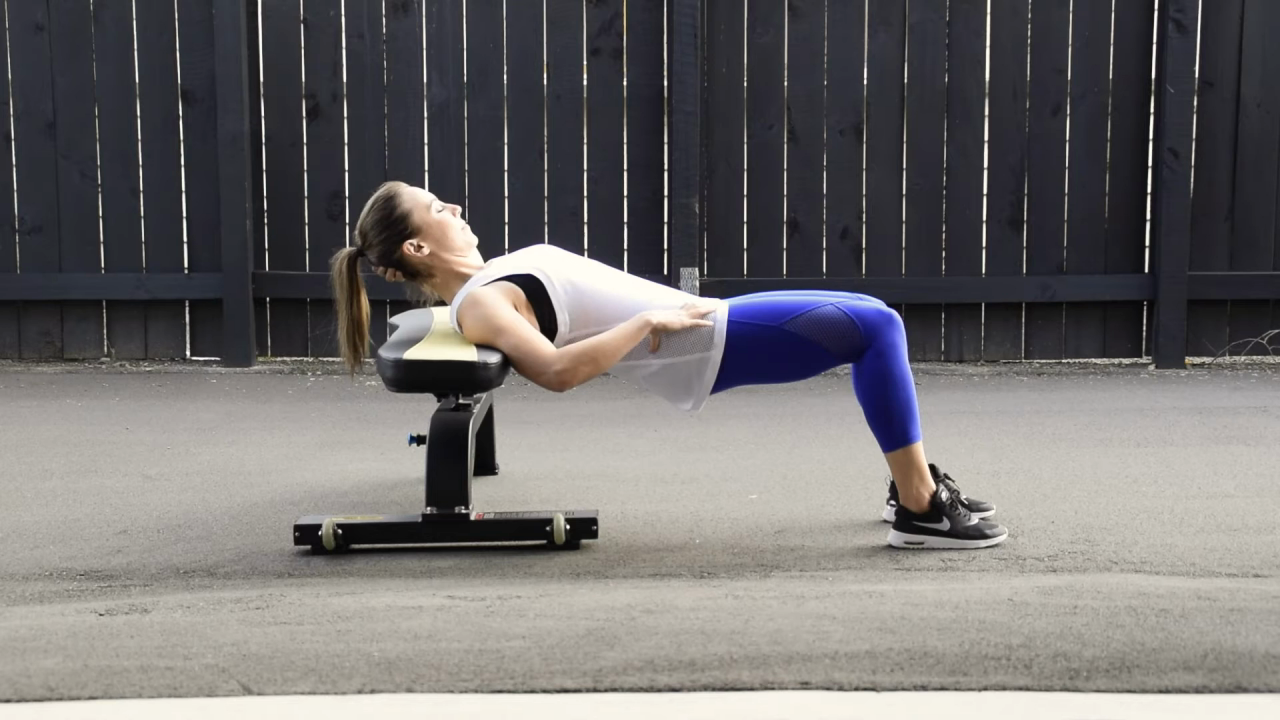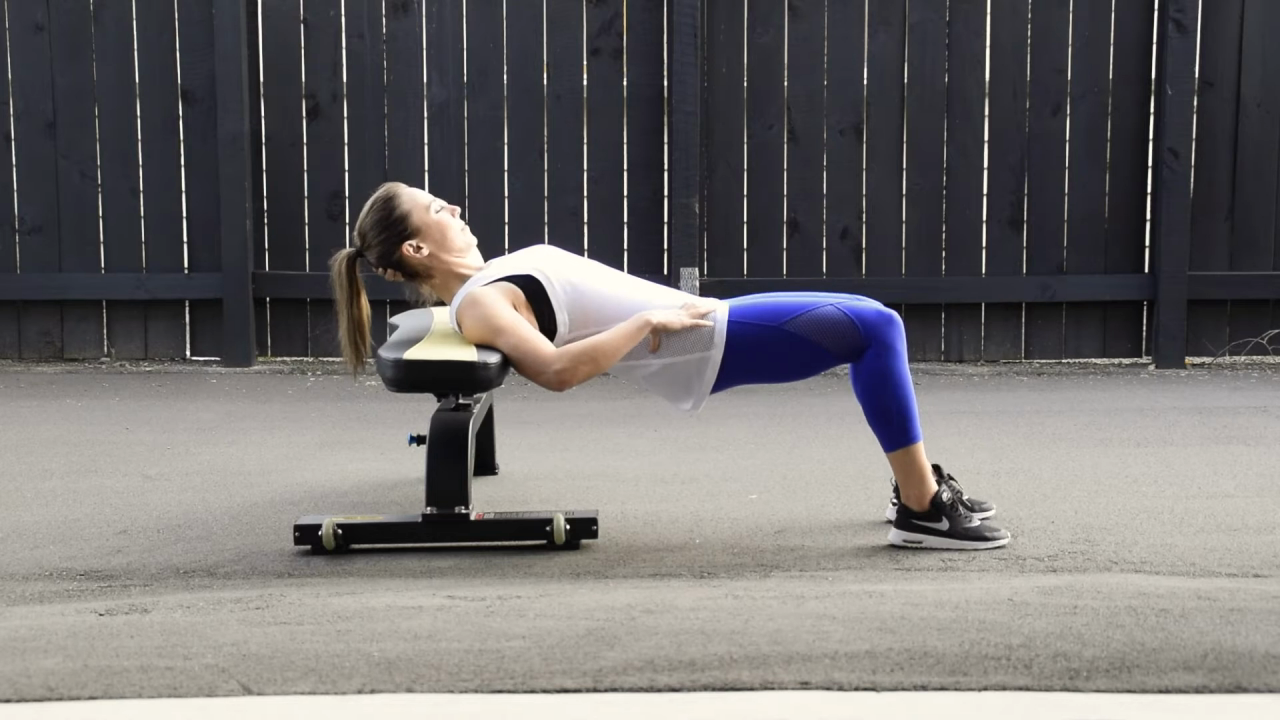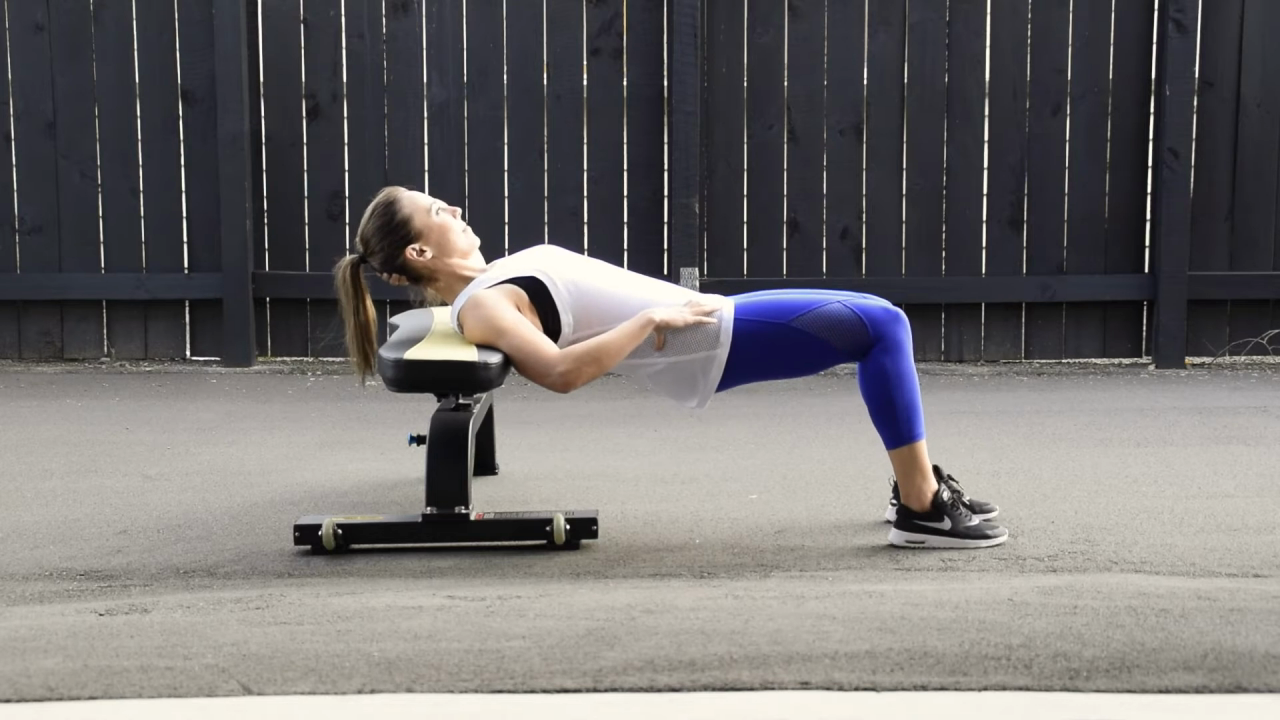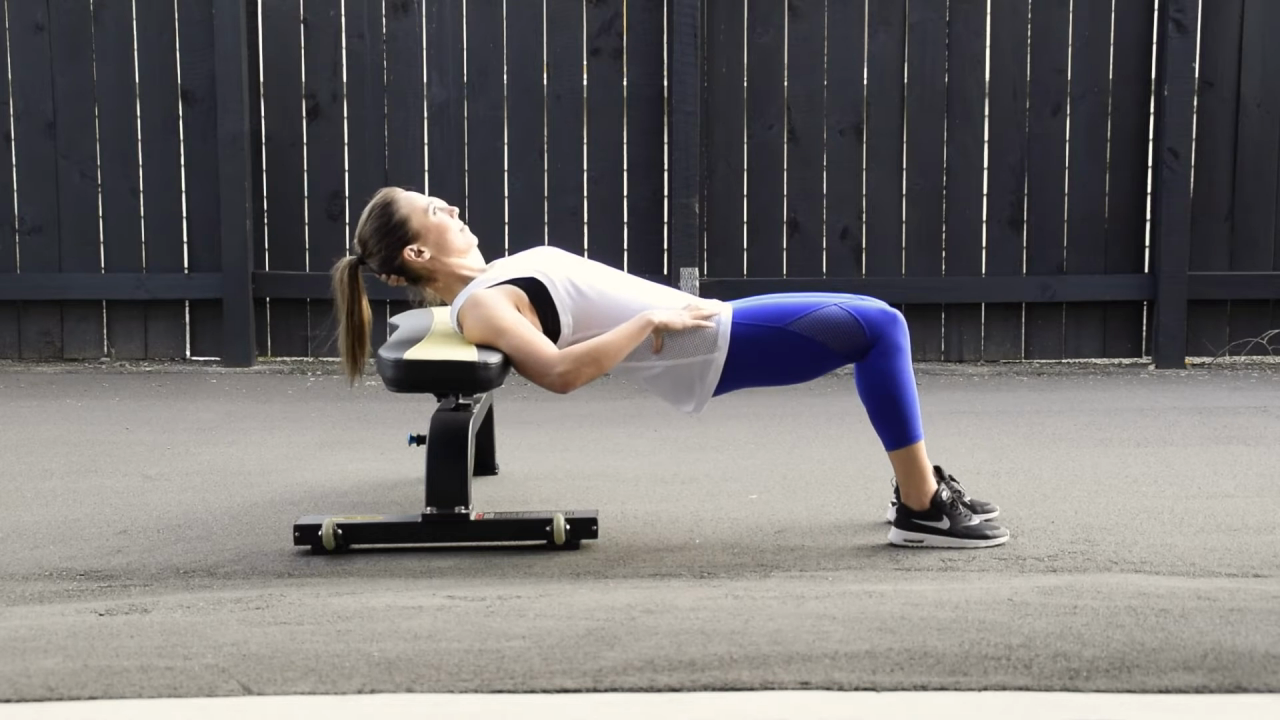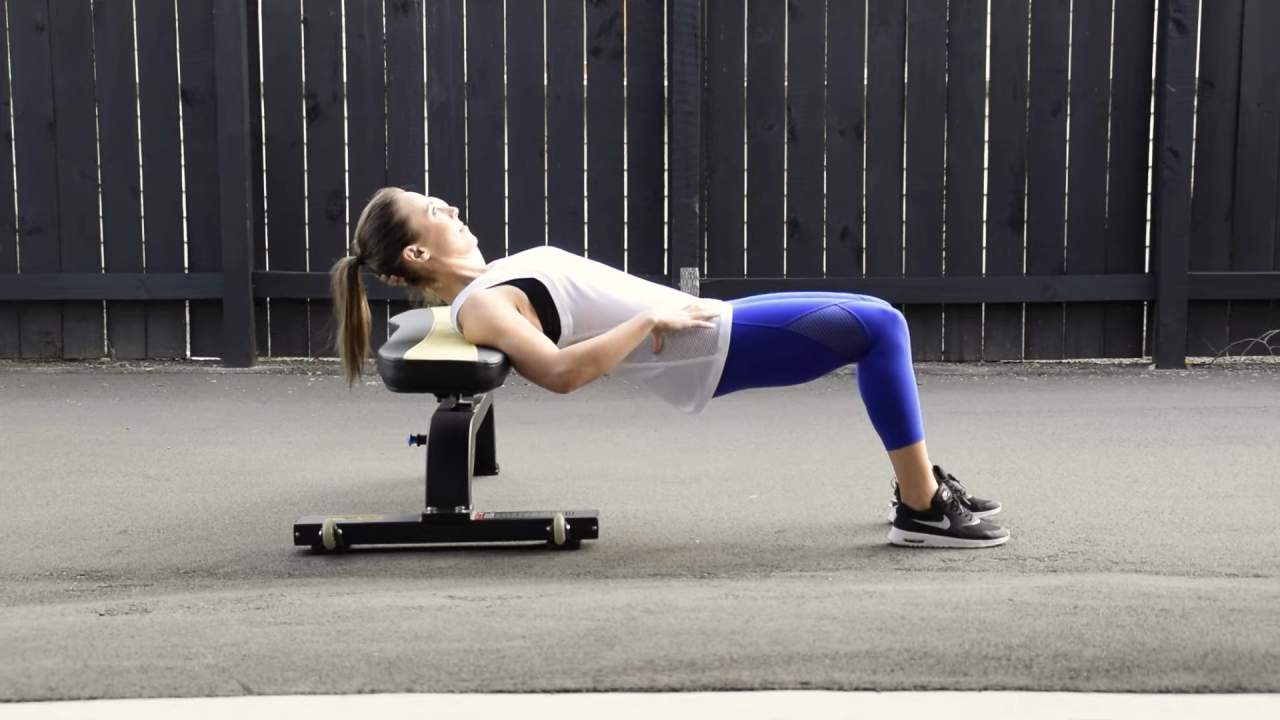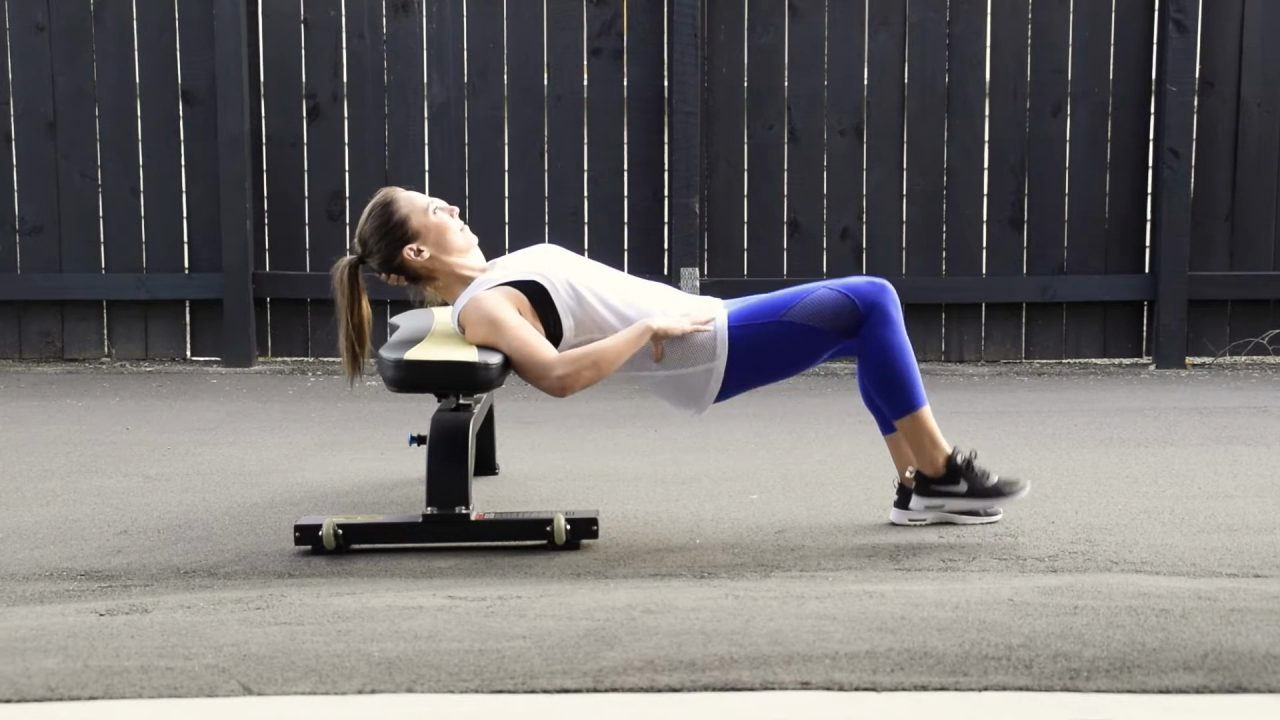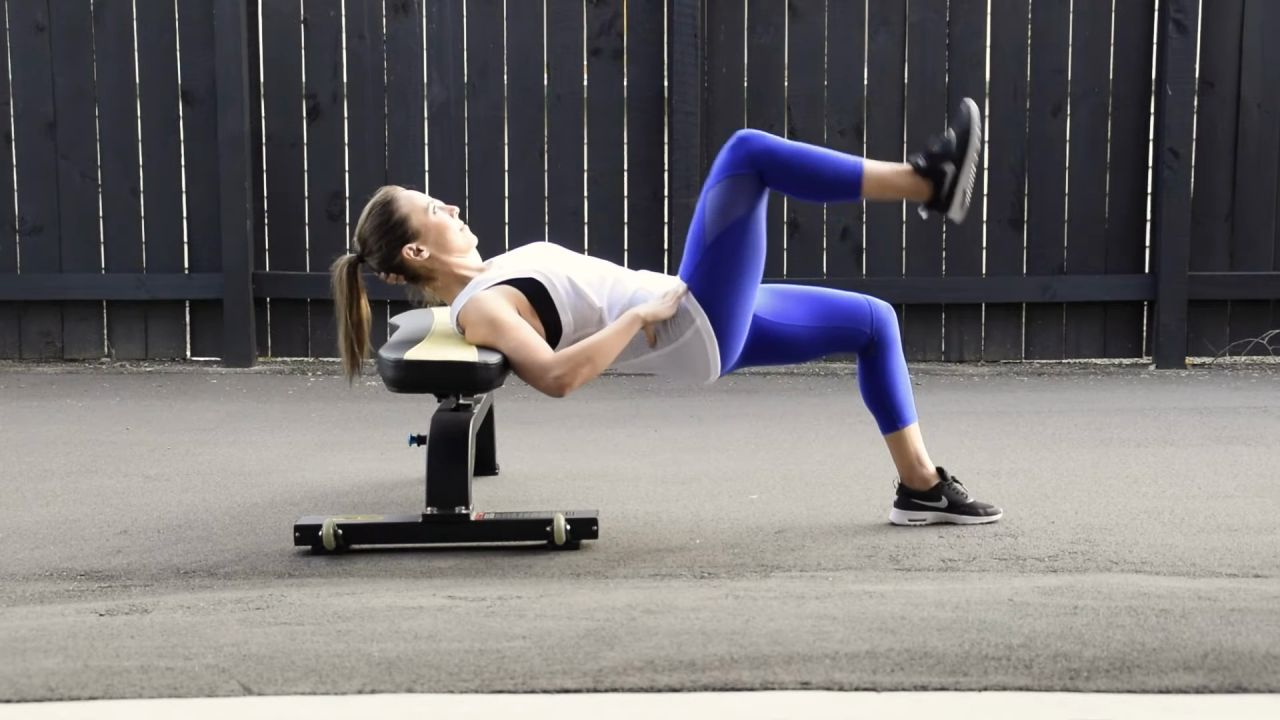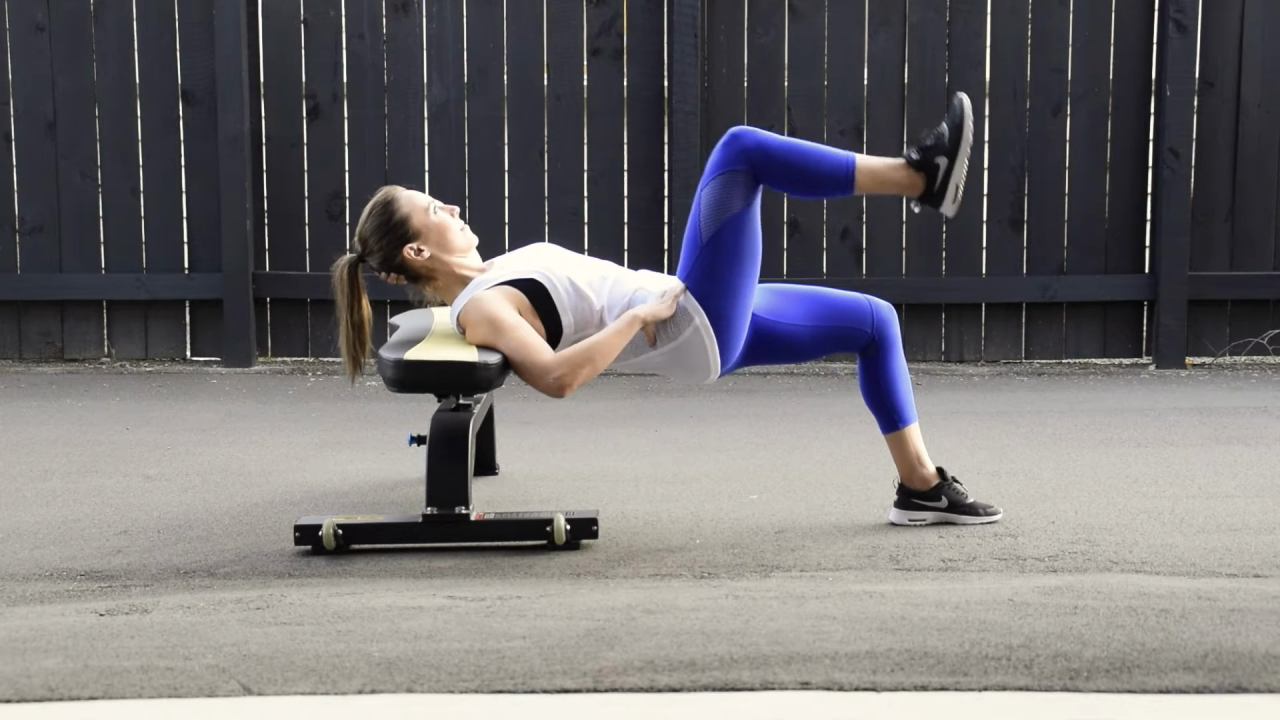
dt=0.5s
person 1, frame 1
left shoulder: (485, 281)
right shoulder: (477, 305)
right elbow: (558, 370)
left wrist: (668, 308)
right wrist: (652, 321)
left hip: (704, 326)
right hip: (704, 347)
left knee: (873, 322)
right knee: (875, 326)
left ankle: (914, 483)
right ankle: (921, 508)
person 1, frame 2
left shoulder: (482, 281)
right shoulder: (477, 304)
right elbow: (557, 370)
left wrist: (672, 306)
right wrist: (650, 321)
left hip: (702, 327)
right hip: (705, 347)
left knee: (874, 322)
right knee: (876, 328)
left ankle: (918, 483)
right ankle: (922, 507)
person 1, frame 3
left shoulder: (486, 284)
right shoulder: (480, 307)
right elbow: (562, 371)
left wrist: (671, 304)
right wrist: (654, 318)
left hip: (711, 324)
right hip: (710, 345)
left knee: (880, 320)
right knee: (882, 326)
left ankle: (917, 484)
right ankle: (921, 508)
person 1, frame 4
left shoulder: (487, 283)
right shoulder: (479, 306)
right elbow: (561, 371)
left wrist: (667, 310)
right wrist: (651, 320)
left hip: (708, 328)
right hip: (708, 350)
left knee: (877, 322)
right knee: (879, 328)
left ankle: (919, 483)
right ankle: (922, 507)
person 1, frame 5
left shoulder: (486, 281)
right shoulder: (480, 306)
right elbow: (561, 371)
left wrist: (673, 307)
right wrist: (653, 319)
left hip: (707, 330)
right hip: (704, 352)
left knee: (878, 322)
right knee: (880, 326)
left ankle: (919, 482)
right ankle: (923, 508)
person 1, frame 6
left shoulder: (490, 283)
right shoulder: (480, 309)
right elbow: (561, 374)
left wrist: (671, 312)
right wrist: (651, 327)
left hip: (704, 331)
right hip: (703, 356)
left knee: (867, 317)
right knee: (869, 300)
left ankle: (916, 486)
right ankle: (939, 471)
person 1, frame 7
left shoulder: (483, 280)
right shoulder: (479, 309)
right elbow: (557, 376)
right wrist: (641, 311)
left hip: (703, 325)
right hip: (693, 330)
left knee: (873, 322)
right knee: (744, 152)
left ankle: (921, 488)
right ankle: (929, 181)
person 1, frame 8
left shoulder: (485, 283)
right shoulder: (479, 309)
right elbow: (558, 377)
right wrist: (641, 313)
left hip: (703, 323)
right hip: (693, 328)
left knee: (874, 322)
right knee: (739, 147)
left ankle: (921, 487)
right ankle: (922, 177)
